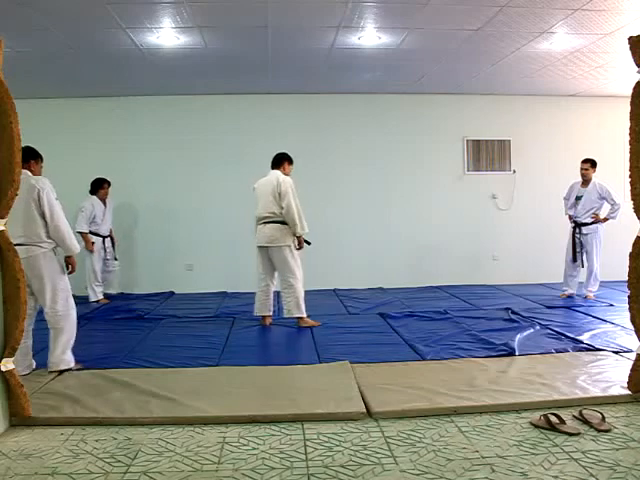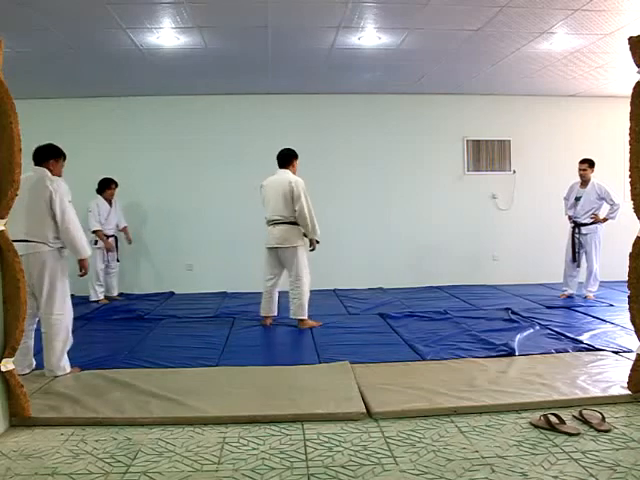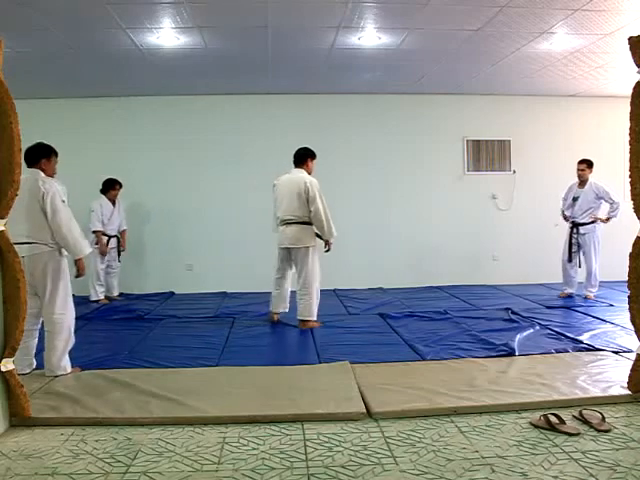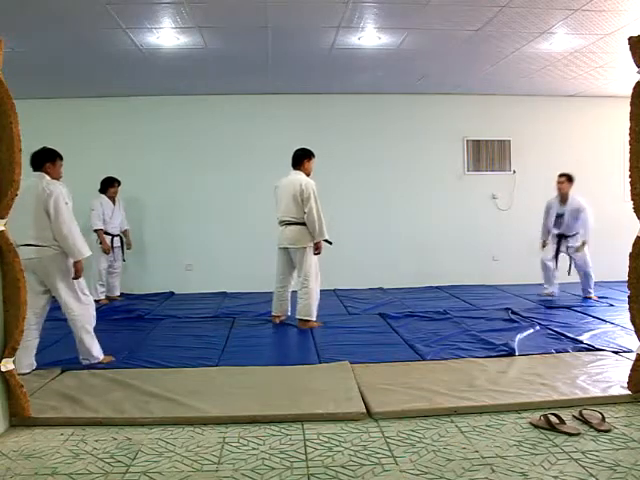
dt=0.5s
person 1, frame 1
right shoulder: (39, 184)
left elbow: (4, 223)
right elbow: (56, 220)
right wrist: (70, 251)
right hip: (38, 255)
right knee: (61, 308)
left ankle: (20, 364)
right ankle: (60, 360)
person 1, frame 2
left shoulder: (18, 184)
right shoulder: (54, 185)
left elbow: (8, 220)
right elbow: (68, 223)
left wrist: (14, 248)
right wrist: (82, 255)
left hip: (17, 253)
right hip: (44, 254)
left knee: (23, 312)
right knee: (56, 312)
left ankle: (21, 364)
right ankle: (57, 366)
person 1, frame 3
right shoulder: (48, 186)
left elbow: (10, 224)
right elbow: (63, 224)
left wrist: (14, 251)
right wrist: (79, 255)
left hip: (19, 255)
right hip: (45, 254)
left knee: (27, 313)
right knee: (58, 313)
left ankle: (21, 363)
right ankle: (57, 365)
person 1, frame 4
left shoulder: (21, 190)
right shoulder: (54, 189)
left elbow: (13, 227)
right elbow: (65, 227)
left wrist: (16, 258)
right wrist: (78, 257)
left hip: (25, 256)
right hip: (52, 255)
left knee: (30, 312)
right knee: (79, 305)
left ankle: (22, 363)
right ankle: (92, 355)
person 2, frame 1
left shoulder: (259, 184)
right shoulder: (283, 180)
right elbow: (291, 209)
right wrist: (299, 233)
left hip: (262, 233)
right hip: (279, 233)
left knee: (265, 278)
right knee: (291, 276)
left ankle: (265, 316)
right ankle: (301, 317)
person 2, frame 2
left shoulder: (266, 183)
right shoulder: (295, 181)
right elbow: (304, 211)
right wrist: (312, 235)
left hip: (272, 233)
right hip: (291, 234)
left knee: (271, 277)
right knee: (299, 278)
left ankle: (267, 316)
right ankle: (302, 318)
person 2, frame 3
left shoulder: (279, 181)
right shoulder: (309, 182)
right elbow: (319, 212)
right wrist: (327, 236)
left hip: (283, 233)
right hip: (302, 234)
left knee: (281, 275)
right knee: (308, 278)
left ankle: (276, 312)
right ankle: (305, 319)
person 2, frame 4
left shoulder: (281, 183)
right shoulder: (307, 183)
right elbow: (313, 213)
right wrist: (318, 239)
left hip: (284, 233)
right hip: (301, 234)
left knee: (283, 277)
right knee: (308, 278)
left ankle: (278, 313)
right ankle: (305, 318)
person 3, frame 1
left shoulder: (600, 188)
right shoulder: (574, 186)
left elbow: (616, 204)
right elbow: (566, 199)
left wrist: (605, 219)
right wrist: (569, 213)
left hip: (592, 230)
right hip: (576, 229)
left knee: (592, 262)
right knee: (571, 260)
left ankle: (590, 291)
right ankle: (569, 290)
person 3, frame 2
left shoulder: (599, 188)
right shoulder: (574, 187)
left elbow: (615, 204)
right elbow: (567, 200)
left wrist: (604, 219)
right wrist: (569, 214)
left hip: (591, 230)
right hip: (575, 229)
left knee: (592, 262)
right knee: (570, 260)
left ankle: (590, 291)
right ankle: (569, 290)
person 3, frame 3
left shoulder: (597, 188)
right shoulder: (572, 187)
left elbow: (614, 202)
right elbow: (565, 201)
left wrist: (608, 218)
right wrist: (564, 213)
left hip: (589, 229)
right hip: (574, 229)
left knee: (591, 262)
right knee: (568, 260)
left ankle: (590, 291)
right ankle: (569, 289)
person 3, frame 4
left shoulder: (577, 203)
right shoulder: (551, 203)
left elbow: (586, 223)
right elbow: (547, 221)
left wrist: (584, 242)
right wrist: (544, 239)
left hip: (574, 239)
right hip: (557, 239)
left knee: (585, 267)
right knee: (546, 260)
left ankle: (588, 292)
right ankle: (550, 289)
person 4, frame 1
left shoulder: (108, 203)
right shoulder: (89, 204)
right elbow: (82, 225)
left wrist: (112, 237)
right wrist: (88, 243)
left hip: (107, 240)
right hip: (95, 241)
left knee: (111, 266)
right knee: (95, 269)
left ankle: (106, 291)
right ankle: (97, 296)
person 4, frame 2
left shoulder: (115, 203)
right shoulder: (95, 204)
left elbow: (121, 221)
right elbow: (95, 226)
left wrist: (127, 235)
right wrist: (105, 241)
left hip: (113, 240)
right hip: (100, 241)
left knee: (113, 268)
right knee: (98, 269)
left ankle: (112, 293)
right ankle: (98, 296)
person 4, frame 3
left shoulder: (118, 204)
right shoulder: (98, 204)
left elbow: (122, 225)
right elbow: (96, 227)
left wrist: (123, 240)
right wrist: (101, 244)
left hip: (114, 241)
right hip: (102, 241)
left knee: (114, 268)
right knee: (99, 268)
left ankle: (112, 293)
right ankle: (98, 296)
person 4, frame 4
left shoulder: (118, 203)
right shoulder: (98, 203)
left elbow: (123, 223)
right elbow: (97, 225)
left wrist: (128, 239)
right wrist: (104, 242)
left hip: (117, 240)
right hip: (105, 239)
left knee: (116, 268)
right knee: (102, 268)
left ankle: (113, 293)
right ankle: (100, 296)
